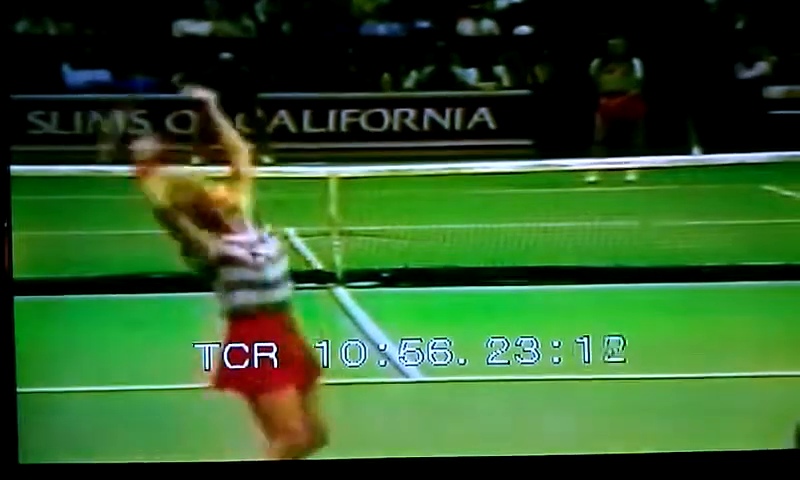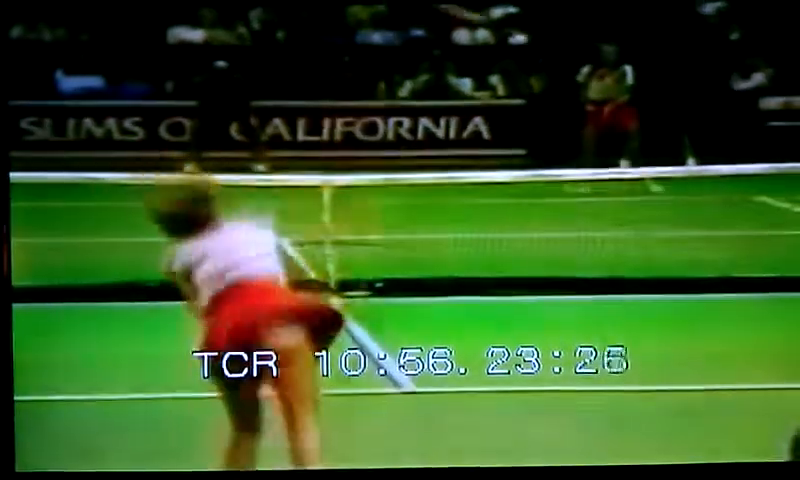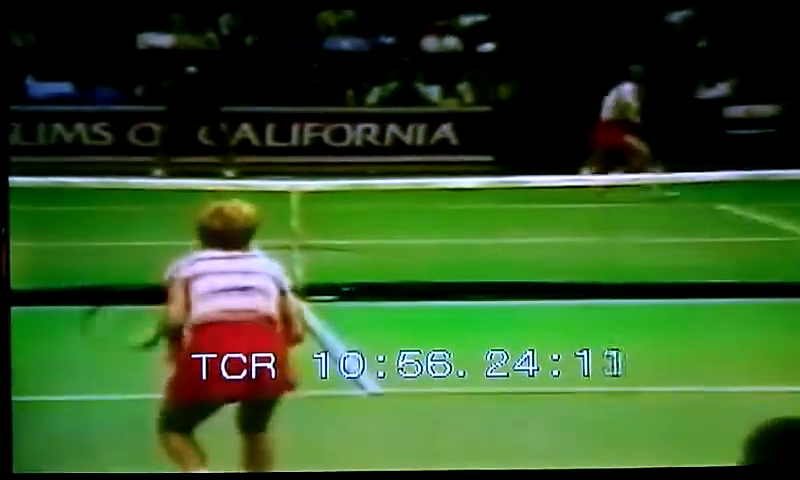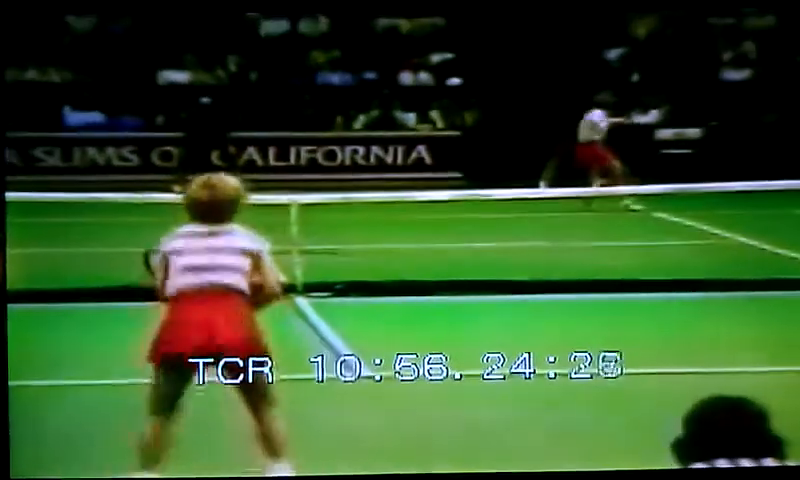
dt=0.5s
person 1, frame 1
left shoulder: (242, 218)
right shoulder: (204, 248)
left elbow: (242, 157)
right elbow: (168, 213)
left wrist: (213, 111)
right wrist: (149, 170)
left hip: (286, 345)
right hip: (251, 351)
left knee: (313, 435)
right knee: (293, 440)
person 1, frame 2
left shoulder: (180, 257)
right shoulder: (253, 233)
left elbow: (199, 307)
left hip: (226, 329)
right hip: (276, 318)
left knee: (245, 429)
right knee: (303, 419)
person 1, frame 3
left shoulder: (185, 266)
right shoulder: (270, 266)
left elbow: (175, 320)
right elbow: (297, 331)
left wrist: (175, 346)
left hip: (209, 358)
right hip: (265, 358)
left knee: (172, 428)
right knee: (254, 430)
person 1, frame 4
left shoulder: (172, 240)
right shoulder: (249, 240)
left elbow: (163, 290)
right elbow: (272, 289)
left hip: (181, 325)
right hip: (235, 323)
left knee: (160, 414)
right knee: (263, 408)
right ankle: (280, 471)
